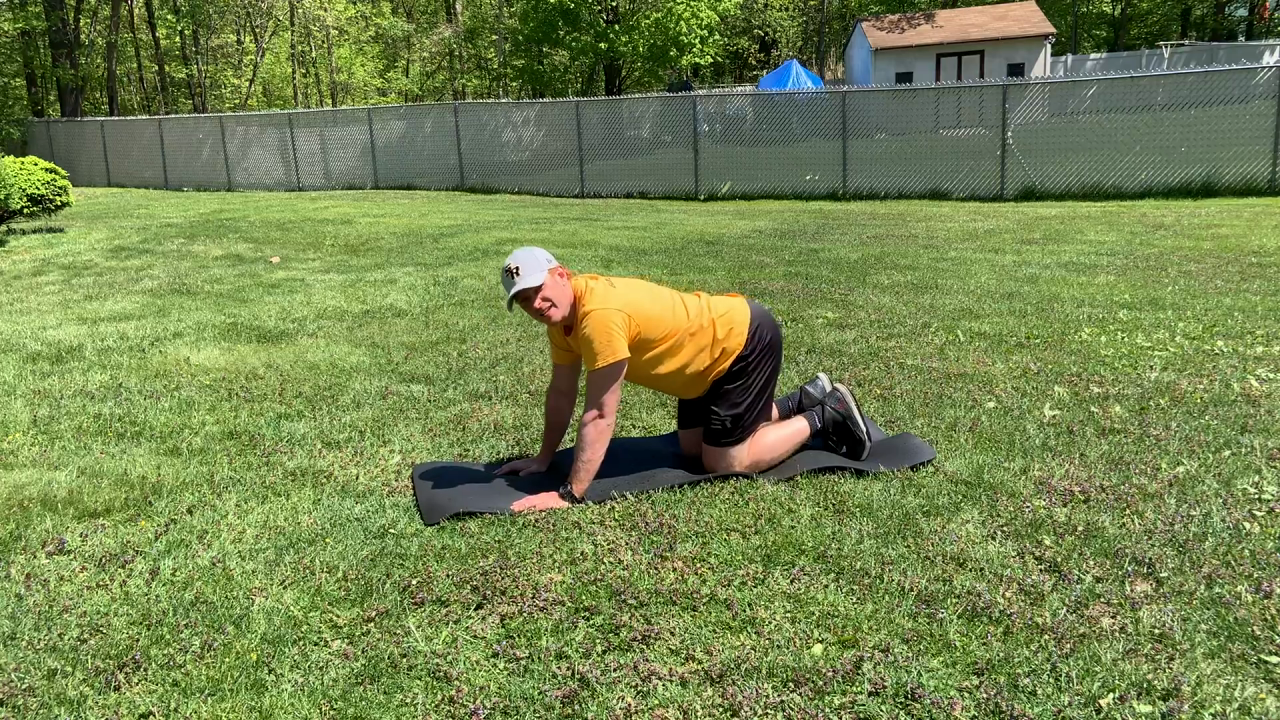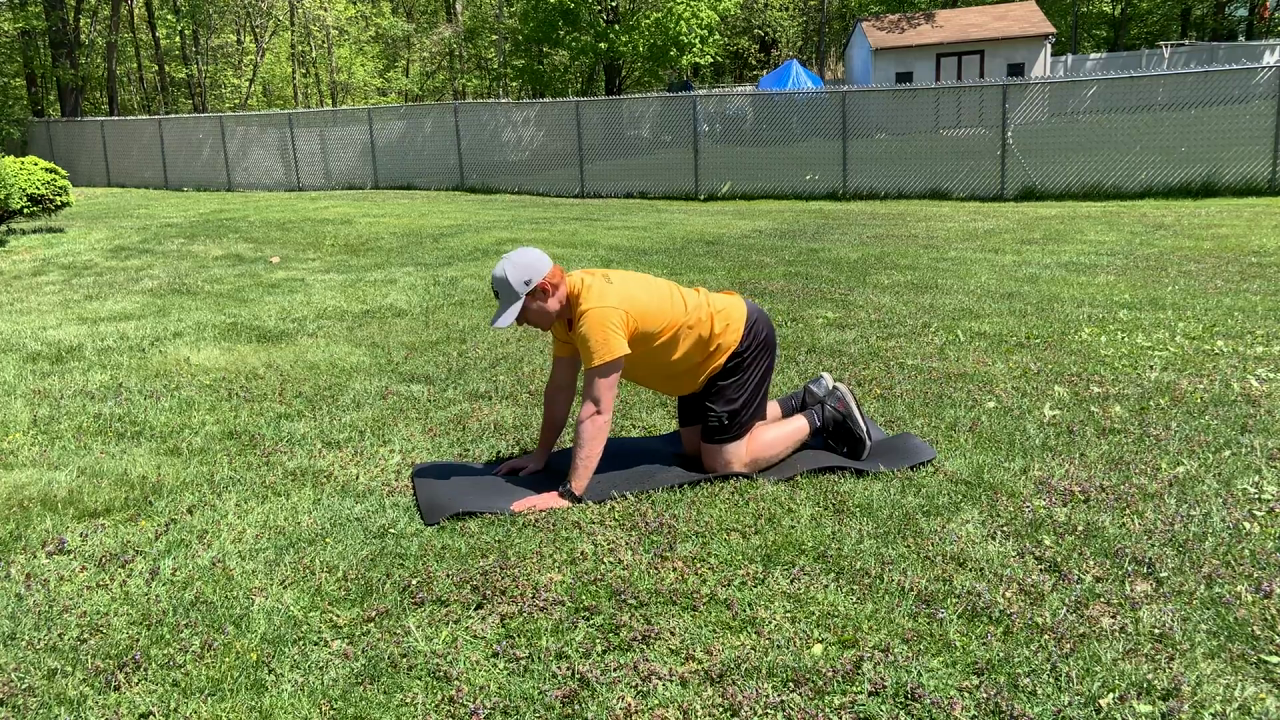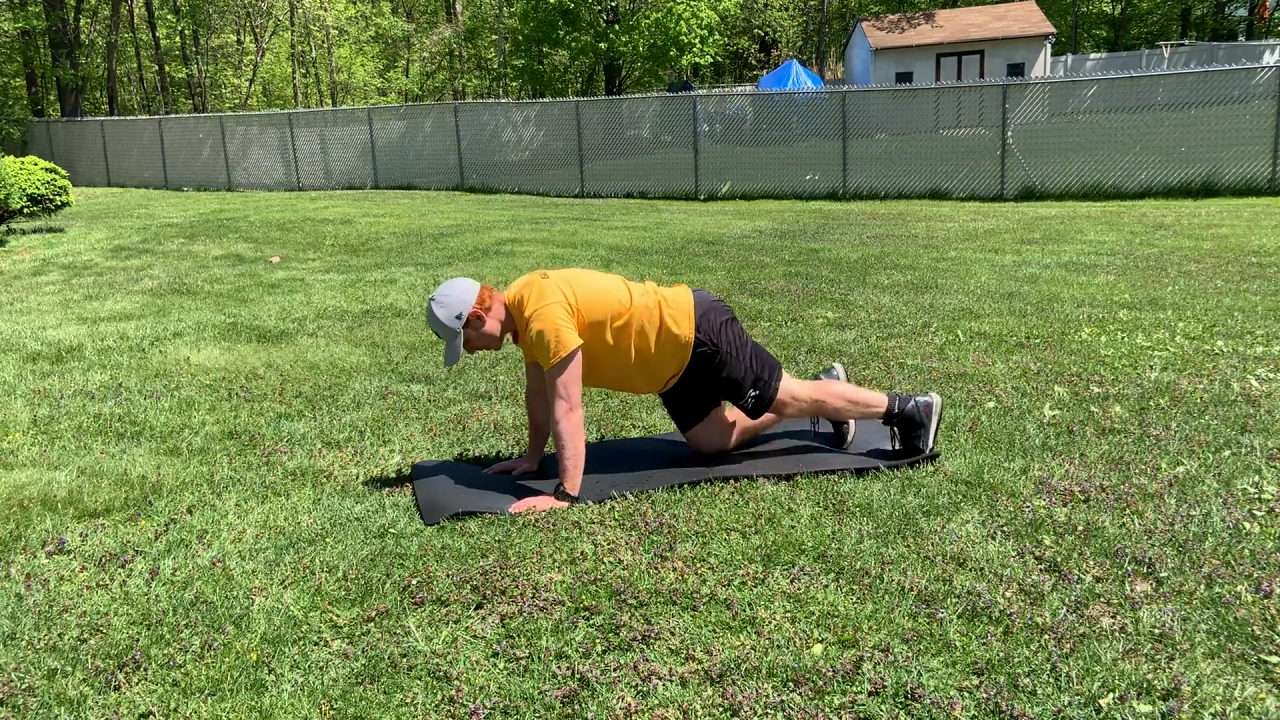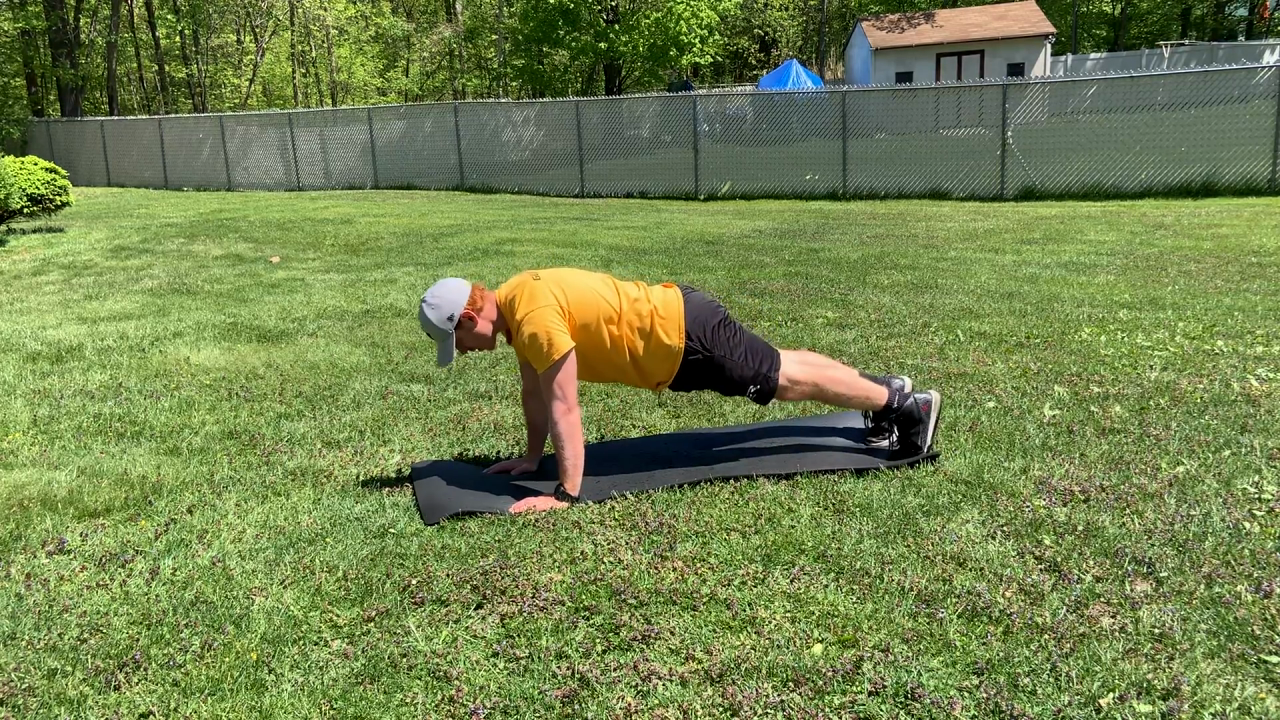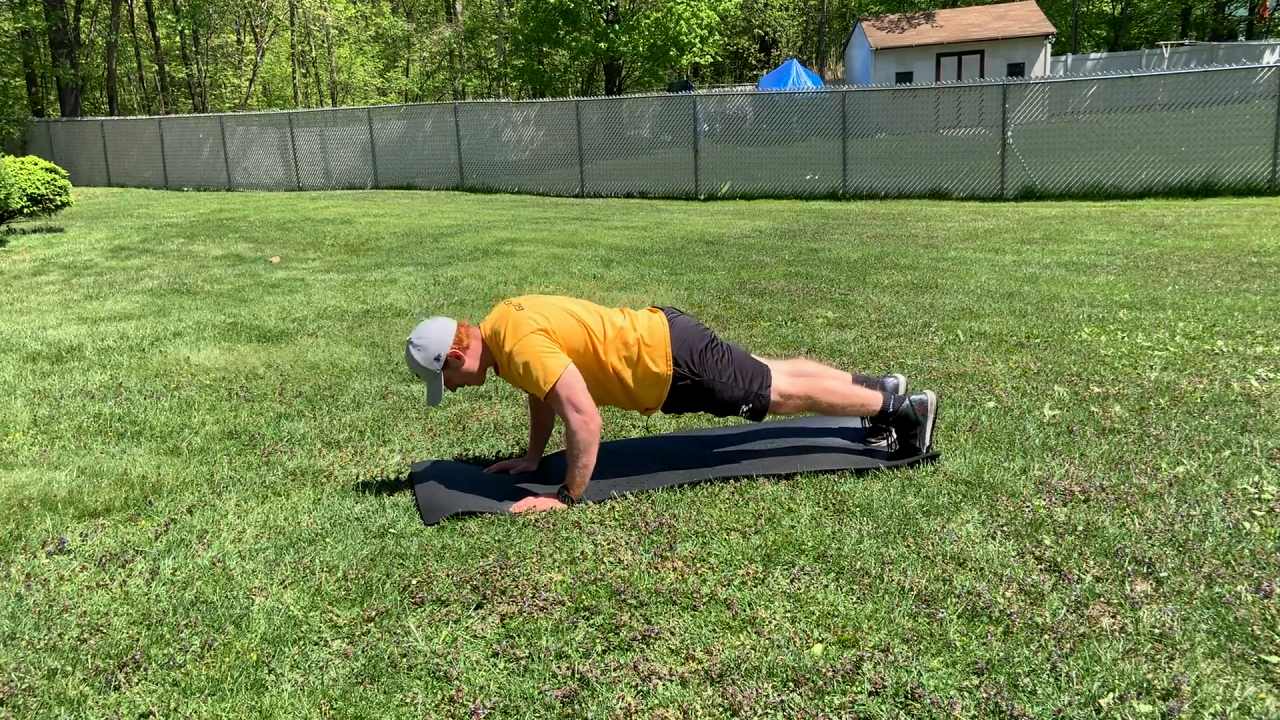
dt=1s
person 1, frame 1
left shoulder: (600, 316)
right shoulder: (560, 310)
left elbow: (599, 416)
right elbow: (561, 392)
left wrist: (569, 495)
right wrist: (543, 458)
left hip: (747, 339)
right hip: (717, 341)
left knee: (725, 462)
right knee: (693, 447)
left ankle: (825, 415)
right ankle: (804, 399)
person 1, frame 2
left shoulder: (597, 314)
right shoulder: (565, 304)
left elbow: (596, 412)
right elbow: (560, 388)
left wrist: (569, 493)
right wrist: (540, 455)
left hip: (740, 338)
right hip: (710, 342)
left knee: (725, 460)
right knee: (694, 445)
left ankle: (824, 414)
right ankle: (807, 399)
person 1, frame 3
left shoulder: (542, 315)
right shoulder: (521, 304)
left elbow: (566, 409)
right elbow: (538, 391)
left wrist: (565, 493)
right wrist: (531, 457)
left hip: (696, 333)
right hip: (678, 344)
left knee: (786, 399)
right knee: (709, 442)
left ankle: (909, 408)
right ankle: (823, 393)
person 1, frame 4
left shoulder: (533, 317)
right shoulder: (513, 299)
left elbow: (563, 408)
right elbow: (534, 387)
left wrist: (566, 493)
right wrist: (531, 456)
left hip: (686, 336)
right hip: (673, 319)
left knee: (787, 381)
right knee: (779, 366)
left ankle: (907, 405)
right ankle: (884, 387)
person 1, frame 5
left shoulder: (518, 348)
right shoulder: (501, 324)
left elbow: (585, 420)
right elbow: (546, 390)
left wrist: (567, 497)
right wrist: (532, 457)
left hip: (671, 362)
right hip: (659, 337)
left knee: (780, 395)
right knee: (770, 374)
left ankle: (905, 407)
right ankle: (879, 387)
